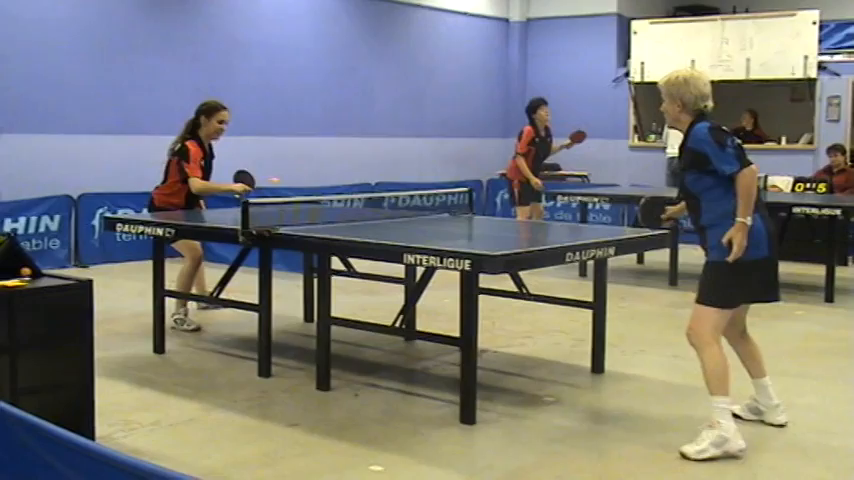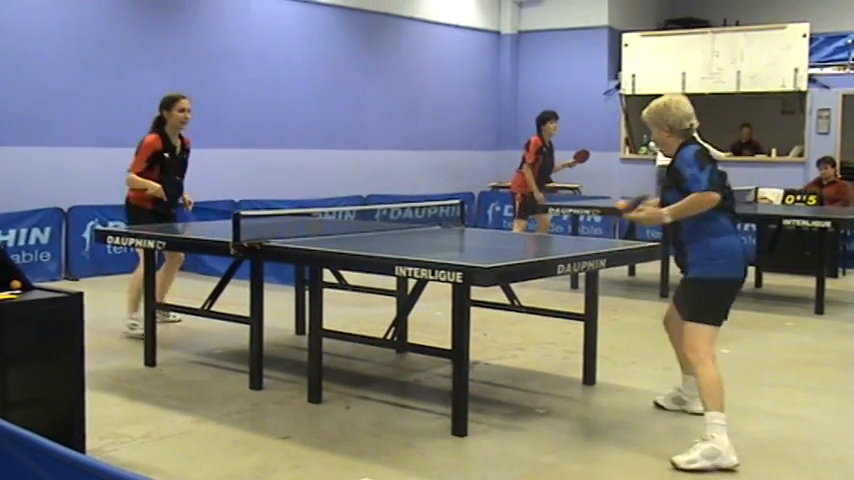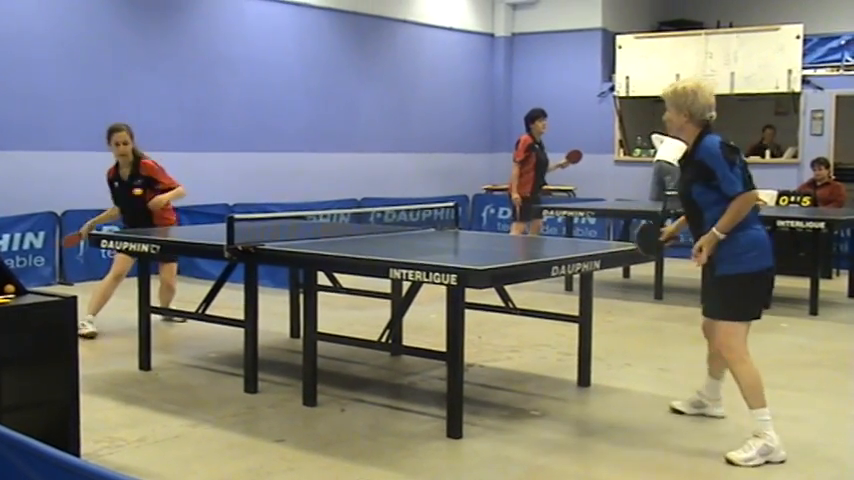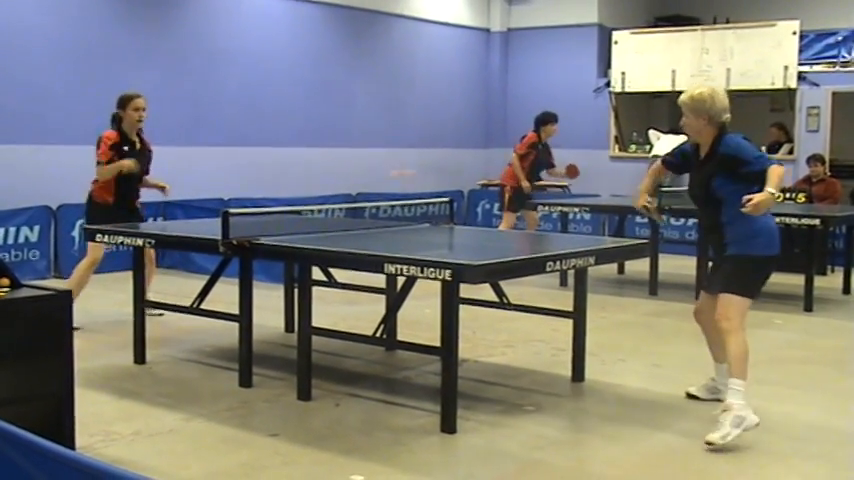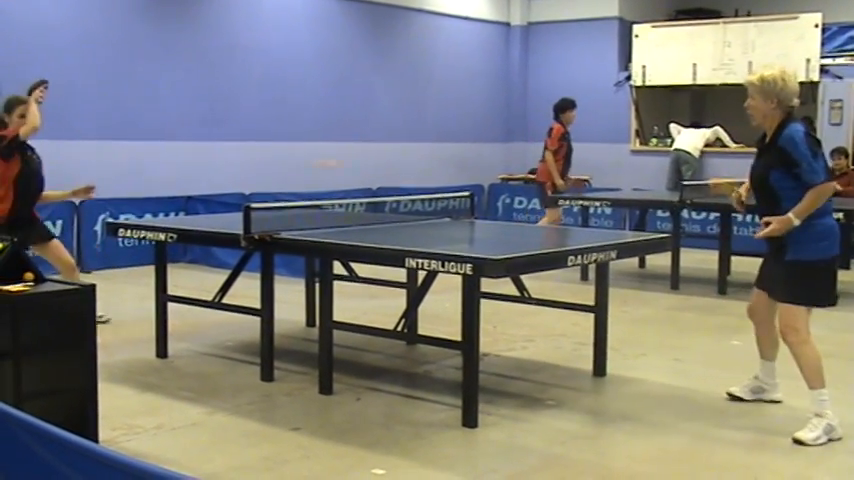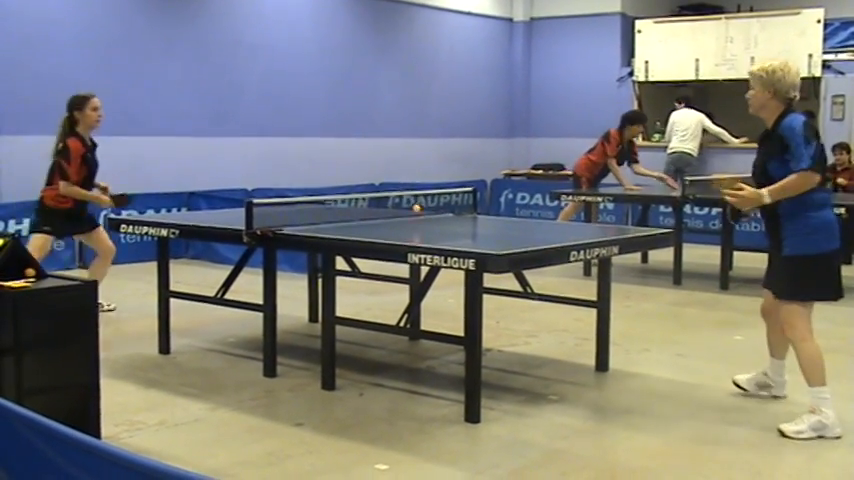
dt=0.7s
person 1, frame 1
left shoulder: (704, 134)
right shoulder: (699, 137)
left elbow: (747, 173)
left wrist: (742, 224)
right wrist: (680, 209)
left hip: (739, 245)
right hip: (748, 245)
left knee: (701, 332)
right knee: (732, 327)
left ankle: (723, 431)
right ankle: (768, 403)
person 1, frame 2
left shoulder: (690, 155)
right shoulder: (690, 158)
left elbow: (708, 198)
right elbow: (668, 201)
left wrist: (662, 215)
right wrist: (647, 207)
left hip: (715, 262)
right hip: (712, 260)
left knee: (698, 350)
right knee: (674, 322)
left ankle: (717, 443)
right ankle: (690, 393)
person 1, frame 3
left shoulder: (714, 149)
right shoulder: (696, 152)
left elbow: (746, 196)
left wrist: (713, 236)
right wrist: (678, 226)
left hip: (741, 258)
right hip: (729, 258)
left knee: (729, 347)
right knee: (713, 331)
left ankle: (767, 438)
right ankle: (709, 397)
person 1, frame 4
left shoulder: (732, 145)
right shoulder: (695, 150)
left elbow: (775, 167)
right elbow: (663, 164)
left wrist: (769, 194)
right wrist: (644, 192)
left hip: (752, 245)
right hip: (730, 247)
left knee: (727, 319)
right knee: (704, 312)
left ankle: (738, 409)
right ankle: (723, 382)
person 1, frame 5
left shoulder: (794, 137)
right shoulder: (768, 139)
left elbow: (825, 185)
left wrist: (793, 220)
right wrist: (744, 191)
left hip: (809, 246)
right hip: (783, 247)
left knee: (792, 330)
right knee: (758, 310)
left ankle: (825, 418)
right ankle: (767, 383)
person 1, frame 6
left shoulder: (794, 126)
right shoulder: (771, 133)
left elbow: (807, 176)
left wrist: (763, 196)
right wrist: (751, 201)
left hip: (808, 239)
right hip: (789, 239)
left knee: (795, 326)
right knee: (771, 309)
left ankle: (823, 414)
right ankle: (773, 379)
person 2, frame 1
left shoulder: (204, 146)
right shoulder: (190, 149)
right elbow: (195, 185)
left wrist: (196, 200)
right wrist: (232, 188)
left hip: (180, 207)
right hip: (165, 209)
left knee: (194, 250)
right knee: (195, 255)
left ankle: (204, 295)
right ankle: (179, 314)
person 2, frame 2
left shoulder: (184, 144)
right shoulder: (152, 142)
right elbow: (131, 177)
left wrist: (182, 195)
right wrist: (150, 185)
left hip: (165, 209)
right hip: (141, 208)
left knee: (176, 257)
left ankle: (157, 308)
right ankle: (132, 318)
person 2, frame 3
left shoulder: (147, 167)
right shoulder: (112, 175)
left elbow: (179, 190)
right elbow: (120, 209)
left wrist: (164, 198)
right wrist: (93, 223)
left hip: (162, 230)
right hip: (135, 230)
left knee: (169, 283)
right knee: (116, 273)
left ankle: (164, 310)
right ankle: (87, 320)
person 2, frame 4
left shoulder: (144, 146)
right shoulder: (109, 139)
right elbow: (102, 174)
left wrist: (156, 184)
right wrist: (121, 165)
left hip: (129, 207)
right hip: (103, 206)
left knee: (149, 256)
right knee: (94, 258)
person 2, frame 5
left shoulder: (30, 151)
right elbow: (29, 128)
left wrist: (71, 194)
right wrist: (33, 102)
left hip: (27, 220)
left knee: (68, 265)
person 2, frame 6
left shoulder: (88, 144)
right shoulder: (72, 146)
right elbow: (65, 187)
left wrist: (96, 185)
right wrist: (97, 198)
left hip: (75, 210)
right hip: (54, 208)
left knee: (108, 251)
right knee: (31, 259)
